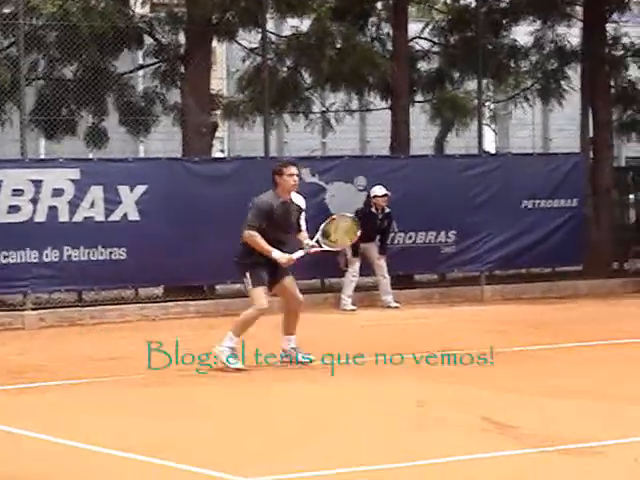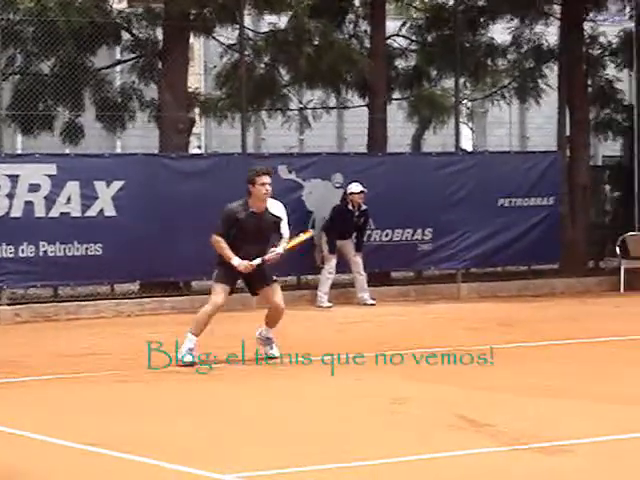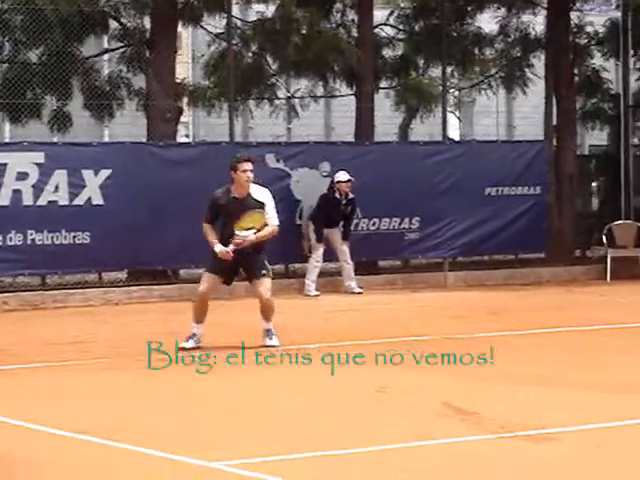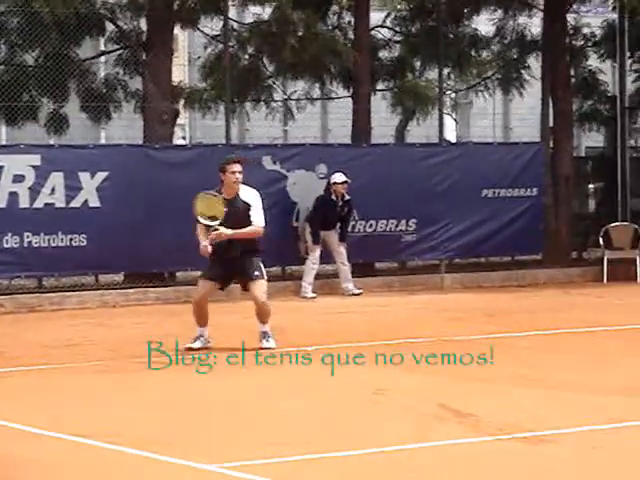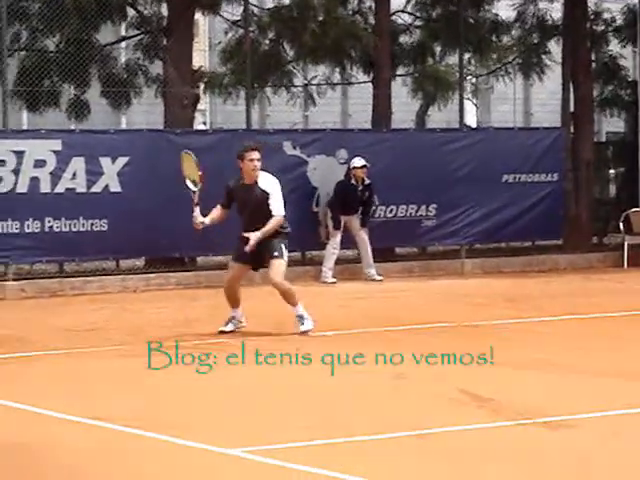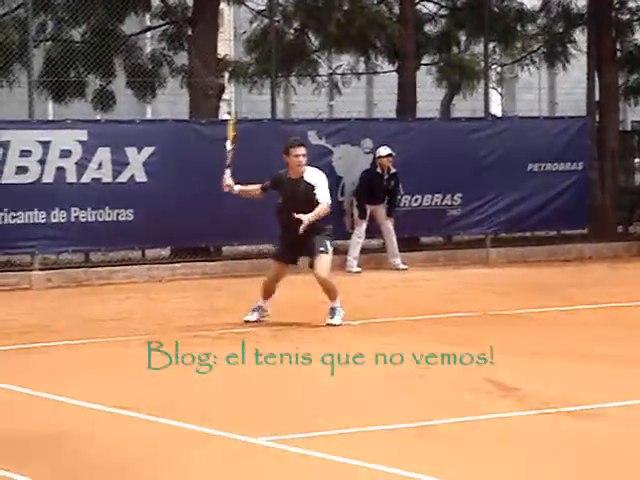
dt=0.2s
person 1, frame 1
left shoulder: (299, 202)
right shoulder: (264, 203)
left elbow: (300, 231)
right elbow: (248, 234)
left wrist: (307, 241)
right wrist: (274, 253)
left hip: (278, 261)
right hip: (254, 259)
left knee: (296, 301)
right knee: (261, 305)
left ankle: (289, 348)
right ankle: (227, 348)
person 1, frame 2
left shoulder: (278, 209)
right shoulder: (233, 210)
left elbow: (285, 237)
right elbow: (217, 238)
left wrist: (279, 250)
right wrist: (235, 260)
left hip: (257, 264)
right hip: (232, 264)
left knee: (278, 306)
right knee: (215, 302)
left ankle: (265, 336)
right ankle: (188, 346)
person 1, frame 3
left shoulder: (262, 194)
right shoulder: (218, 197)
left elbow: (273, 227)
right elbow: (208, 224)
left wrist: (253, 237)
right wrist: (217, 246)
left hip: (253, 252)
right hip: (225, 252)
left knee: (266, 296)
right knee: (202, 292)
left ankle: (269, 330)
right ankle: (196, 333)
person 1, frame 4
left shoulder: (251, 196)
left elbow: (259, 230)
right elbow: (202, 225)
left wrist: (230, 233)
right wrist: (204, 242)
left hip: (248, 255)
right hip: (221, 256)
left knee: (260, 298)
right knee: (199, 299)
left ankle: (265, 333)
right ankle: (203, 336)
person 1, frame 5
left shoulder: (270, 182)
right shoulder: (234, 186)
left elbow: (279, 217)
right elbow: (223, 208)
left wrist: (259, 234)
right wrist: (206, 220)
left hip: (274, 237)
right hip: (249, 238)
left knee: (277, 279)
right knee: (230, 282)
left ankle: (301, 315)
right ankle: (237, 317)
person 1, frame 6
left shoulder: (316, 176)
right shoulder: (280, 178)
left elbow: (325, 206)
right elbow: (259, 190)
left wrist: (309, 217)
right wrist: (236, 188)
left hip: (316, 232)
right hip: (290, 235)
left knee: (322, 275)
right knee: (271, 279)
left ankle: (336, 308)
right ankle: (261, 307)
person 2, frame 1
left shoulder: (387, 215)
right shoulder: (363, 213)
left elbow: (384, 235)
left wrist: (382, 252)
right wrist: (355, 254)
left hip: (371, 242)
right hip: (354, 241)
left knee: (382, 267)
right knee: (354, 269)
left ankle: (388, 300)
right ankle: (345, 302)
person 2, frame 2
left shoulder: (364, 211)
right shoulder: (339, 210)
left elbow: (361, 232)
right elbow: (331, 231)
left wrist: (358, 249)
right wrist: (331, 251)
left hip: (347, 239)
right hip: (330, 238)
left knee: (358, 264)
right knee: (330, 266)
left ankle: (364, 297)
right ankle: (321, 299)
person 2, frame 3
left shoulder: (351, 200)
right shoulder: (326, 198)
left elbow: (348, 220)
right elbow: (318, 219)
left wrist: (345, 237)
right wrist: (319, 239)
left hip: (334, 228)
right hip: (317, 227)
left knee: (345, 253)
right knee: (317, 255)
left ankle: (351, 286)
right ankle: (309, 288)
person 2, frame 4
left shoulder: (347, 201)
right shoulder: (323, 200)
left elbow: (345, 221)
right elbow: (315, 221)
left wrist: (342, 239)
right wrist: (316, 241)
left hip: (331, 230)
right hip: (315, 229)
left knee: (342, 256)
right knee: (314, 257)
left ankle: (349, 287)
right ankle: (306, 290)
person 2, frame 5
left shoulder: (368, 186)
right shoulder: (342, 185)
left elbow: (367, 206)
right elbow: (335, 206)
left wrist: (364, 223)
right wrist: (336, 225)
left hip: (354, 215)
right hip: (337, 214)
left knee: (364, 241)
right knee: (334, 242)
left ankle: (371, 273)
right ankle: (326, 275)
person 2, frame 6
left shoulder: (393, 175)
right shoulder: (368, 174)
left elbow: (393, 194)
right elbow: (360, 194)
left wrist: (390, 212)
right wrist: (362, 213)
left hip: (380, 204)
right hip: (364, 204)
left knee: (389, 231)
right knee: (359, 232)
left ankle: (396, 262)
right ankle: (351, 264)
